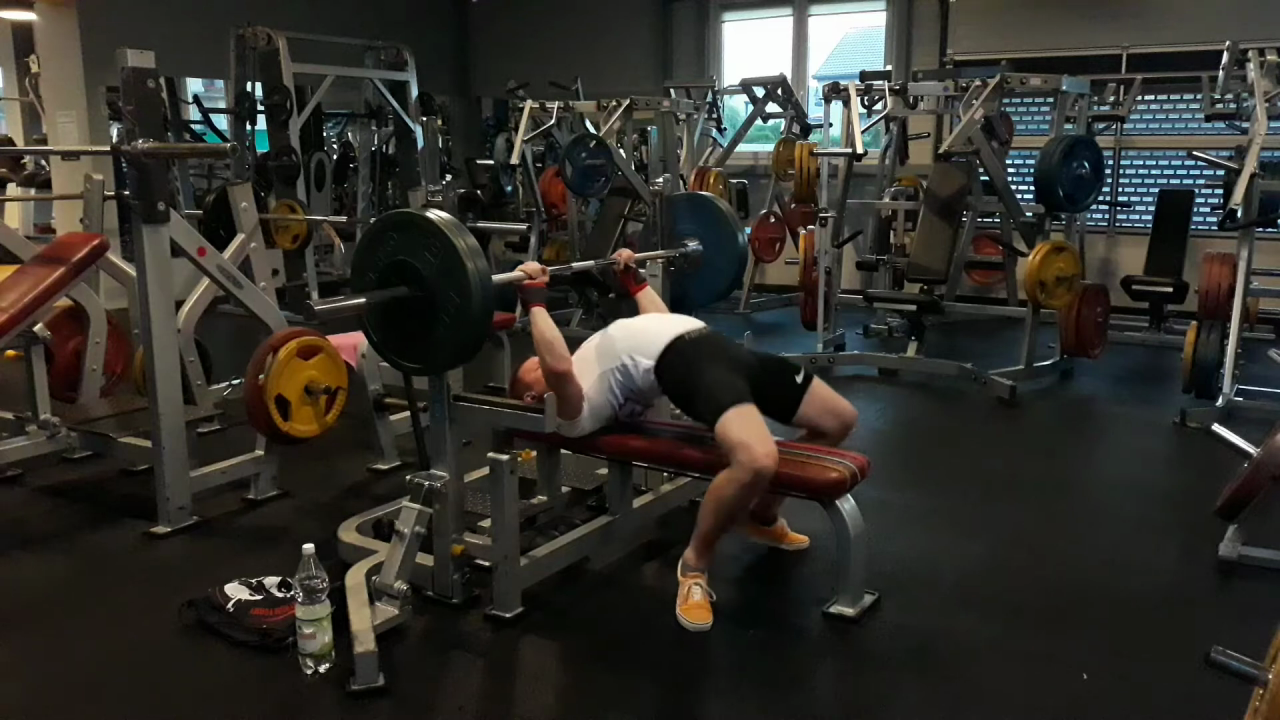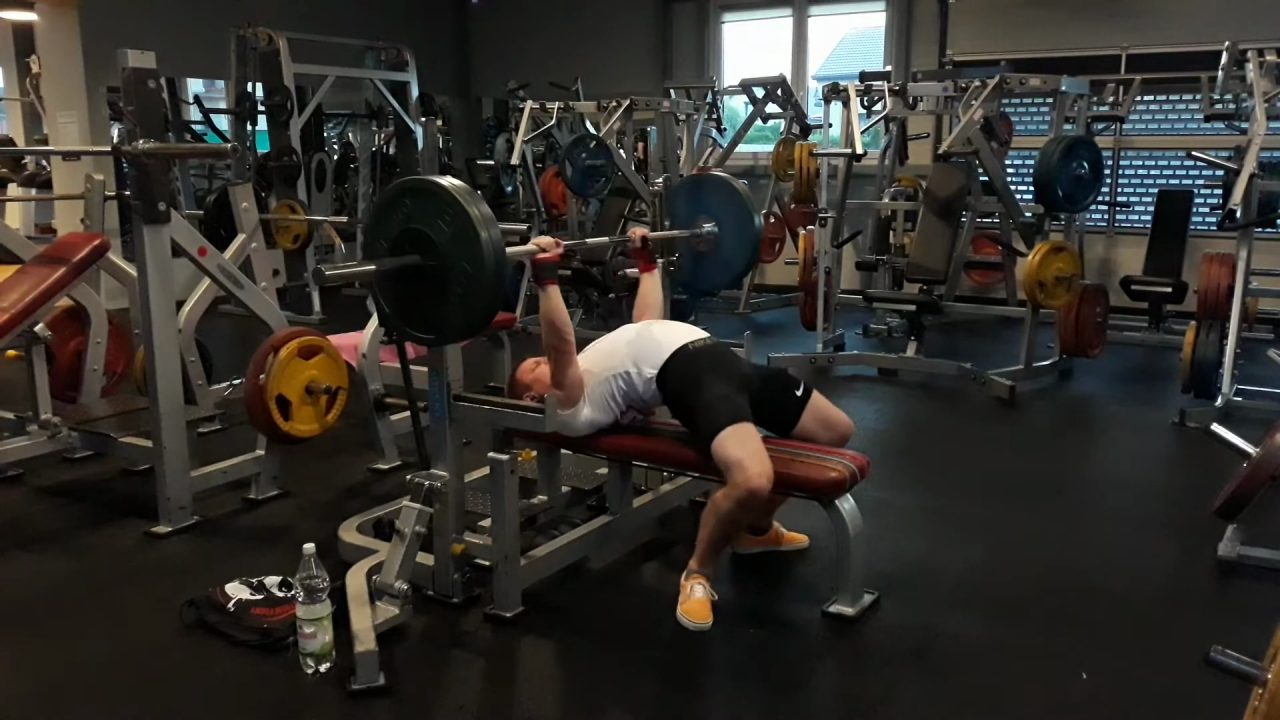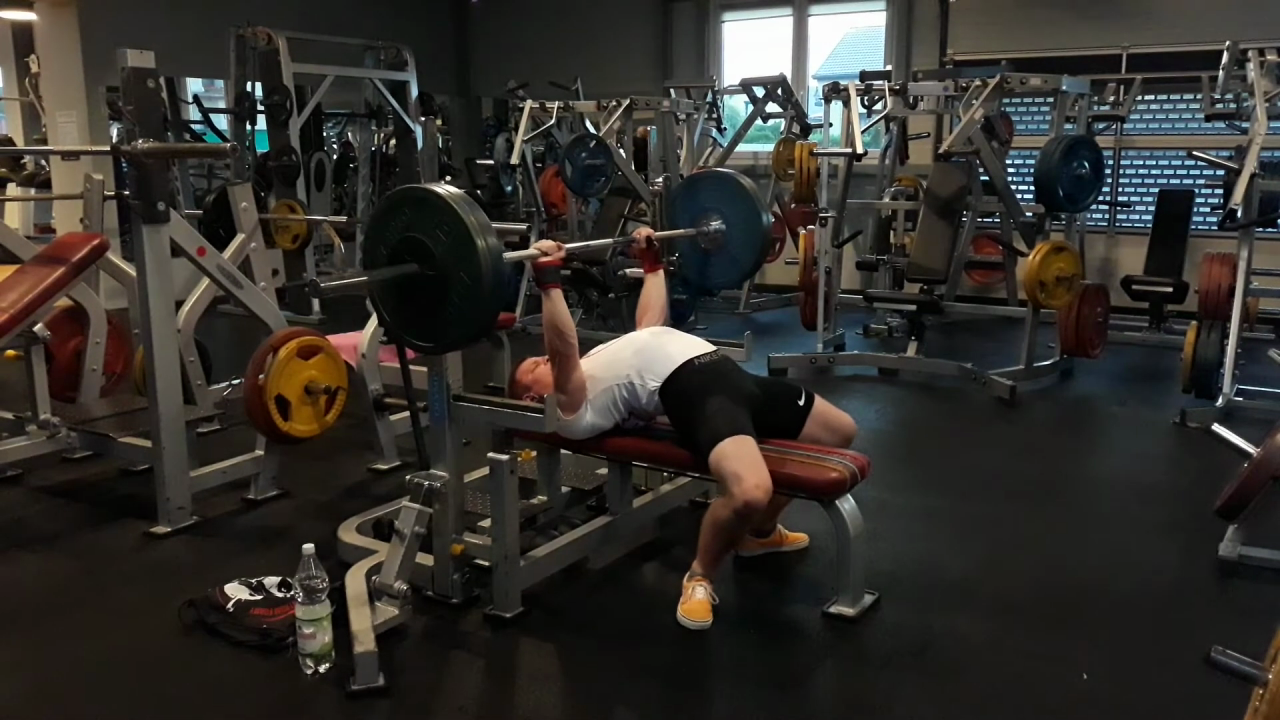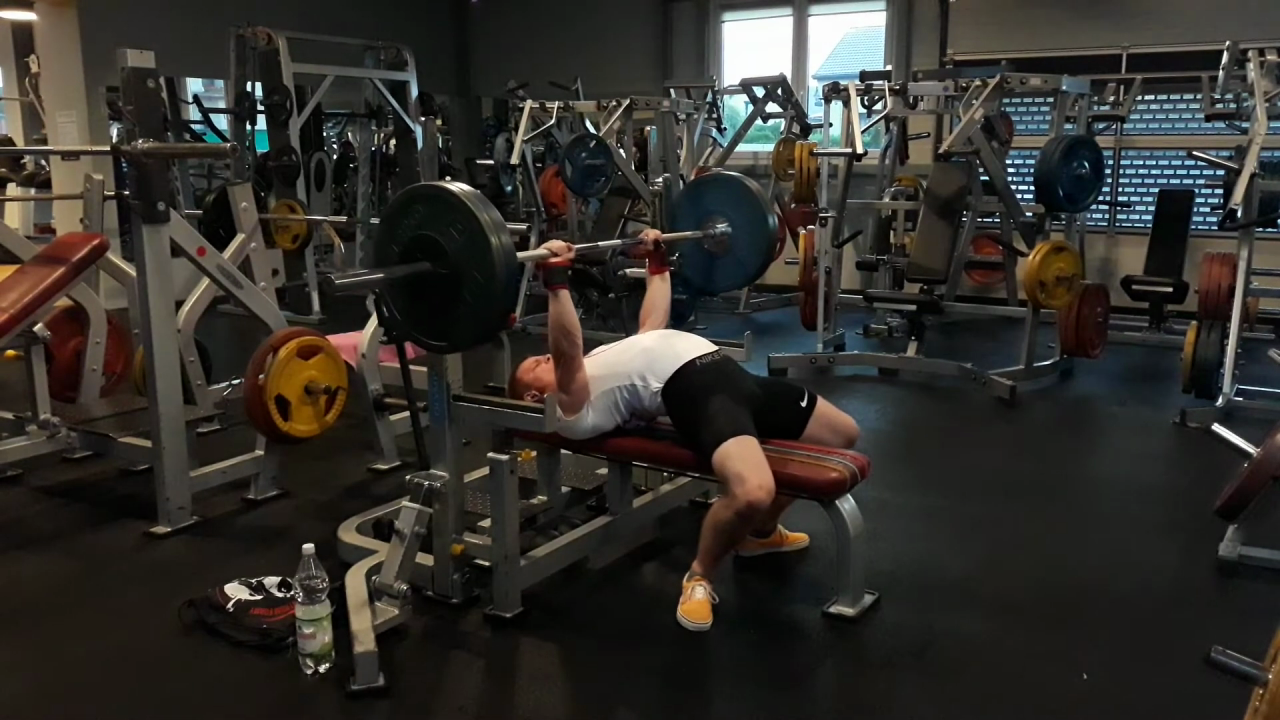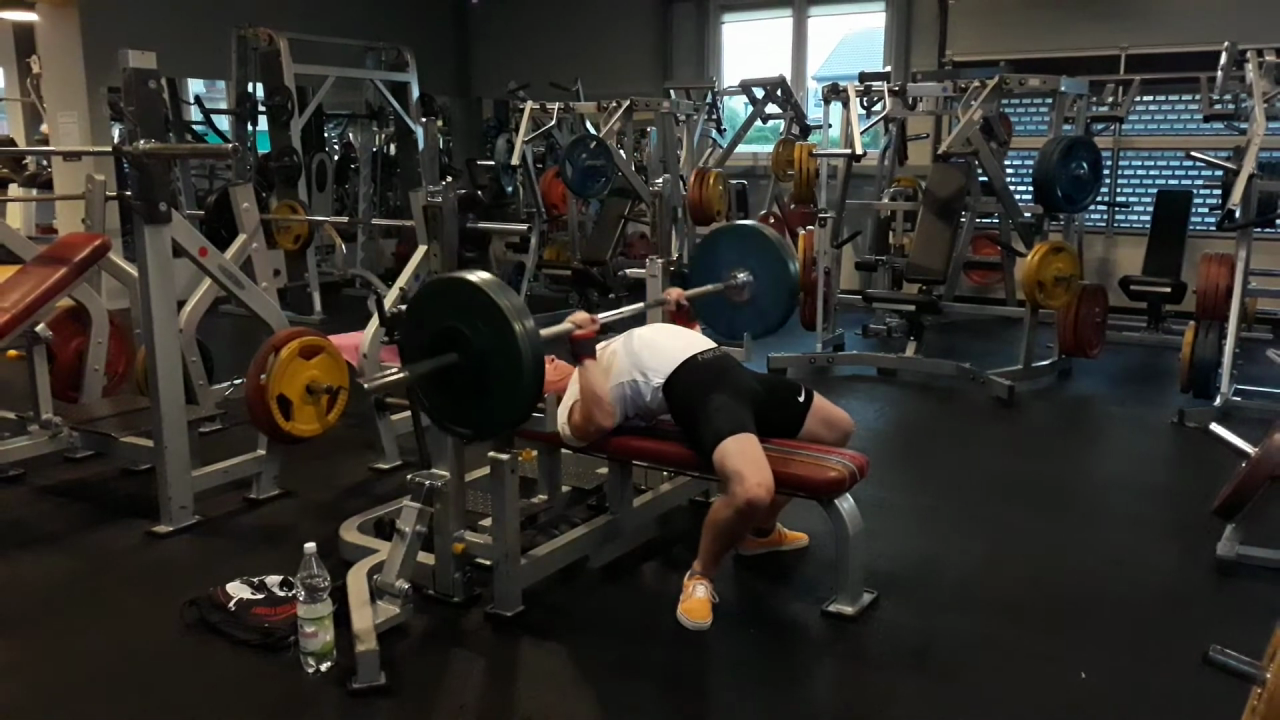
dt=1s
person 1, frame 1
left shoulder: (597, 368)
left elbow: (660, 325)
right elbow: (560, 365)
left wrist: (634, 279)
right wrist: (534, 300)
left knee: (840, 421)
right knee: (757, 462)
left ankle: (763, 518)
right ankle: (694, 566)
person 1, frame 2
left shoulder: (600, 370)
right shoulder: (571, 408)
left elbow: (648, 324)
right elbow: (560, 346)
left wrist: (646, 259)
right wrist: (546, 276)
left knee: (836, 433)
right knee: (753, 481)
left ankle: (755, 529)
right ankle: (697, 573)
person 1, frame 3
left shoulder: (601, 367)
right shoulder: (572, 410)
left elbow: (651, 324)
right elbow: (564, 348)
left wrist: (651, 260)
right wrist: (548, 279)
left knee: (841, 433)
right knee: (750, 493)
left ankle: (760, 532)
right ankle: (699, 576)
person 1, frame 4
left shoulder: (604, 367)
right shoulder: (574, 411)
left elbow: (653, 325)
right elbow: (567, 350)
left wrist: (657, 260)
right wrist: (556, 279)
left knee: (843, 436)
right knee: (753, 493)
left ankle: (761, 532)
right ankle: (699, 577)
person 1, frame 5
left shoulder: (606, 365)
right shoulder: (571, 410)
right elbow: (601, 421)
left wrist: (685, 316)
right wrist: (583, 349)
left knee: (838, 430)
right knee: (752, 492)
left ankle: (759, 531)
right ankle: (699, 576)
